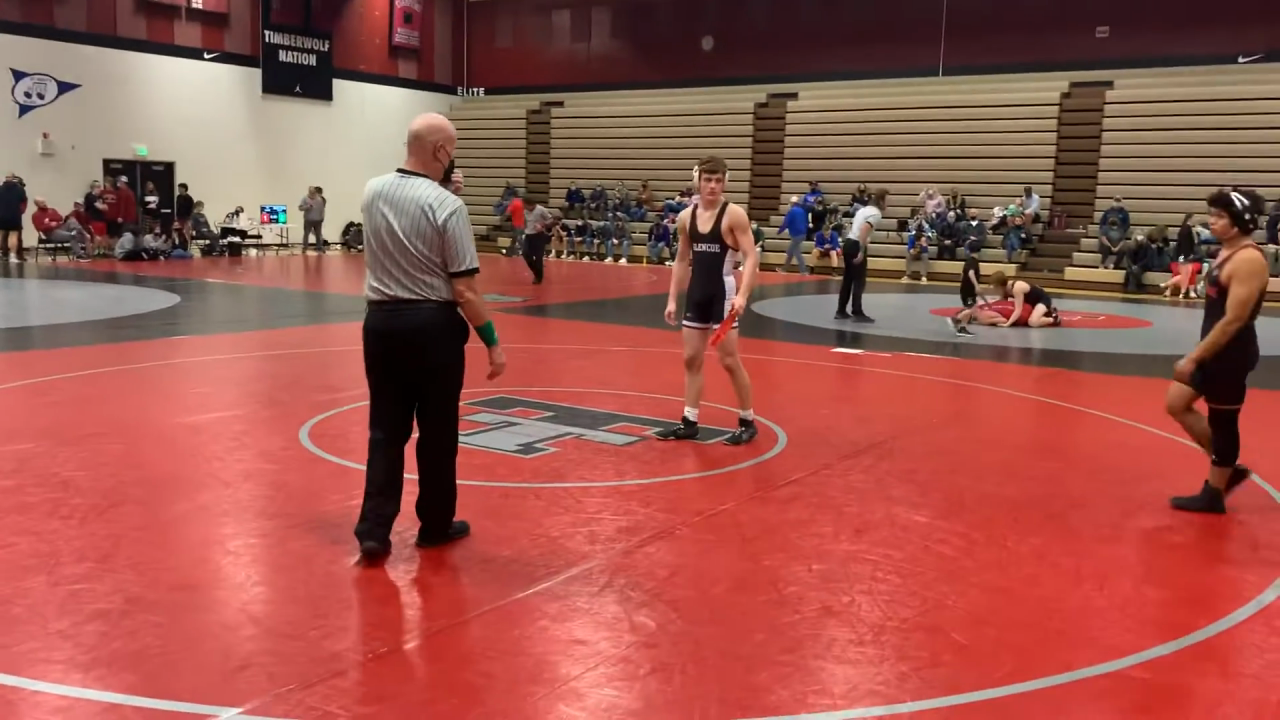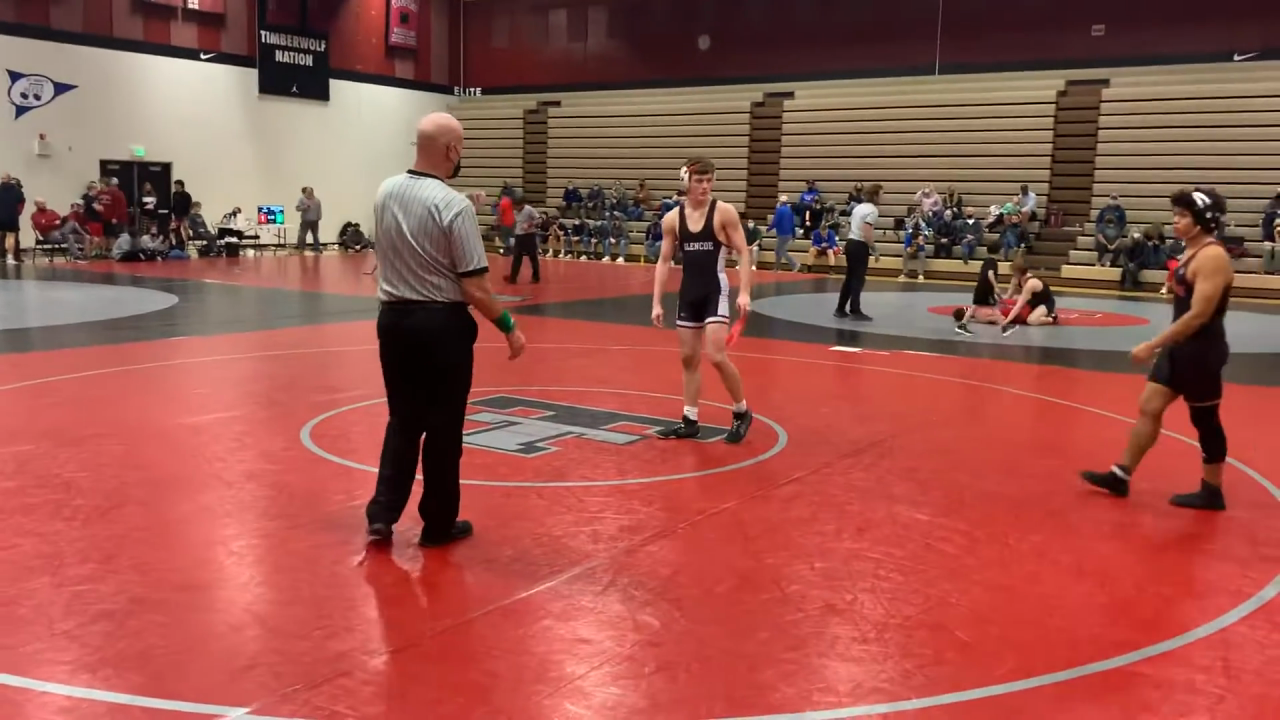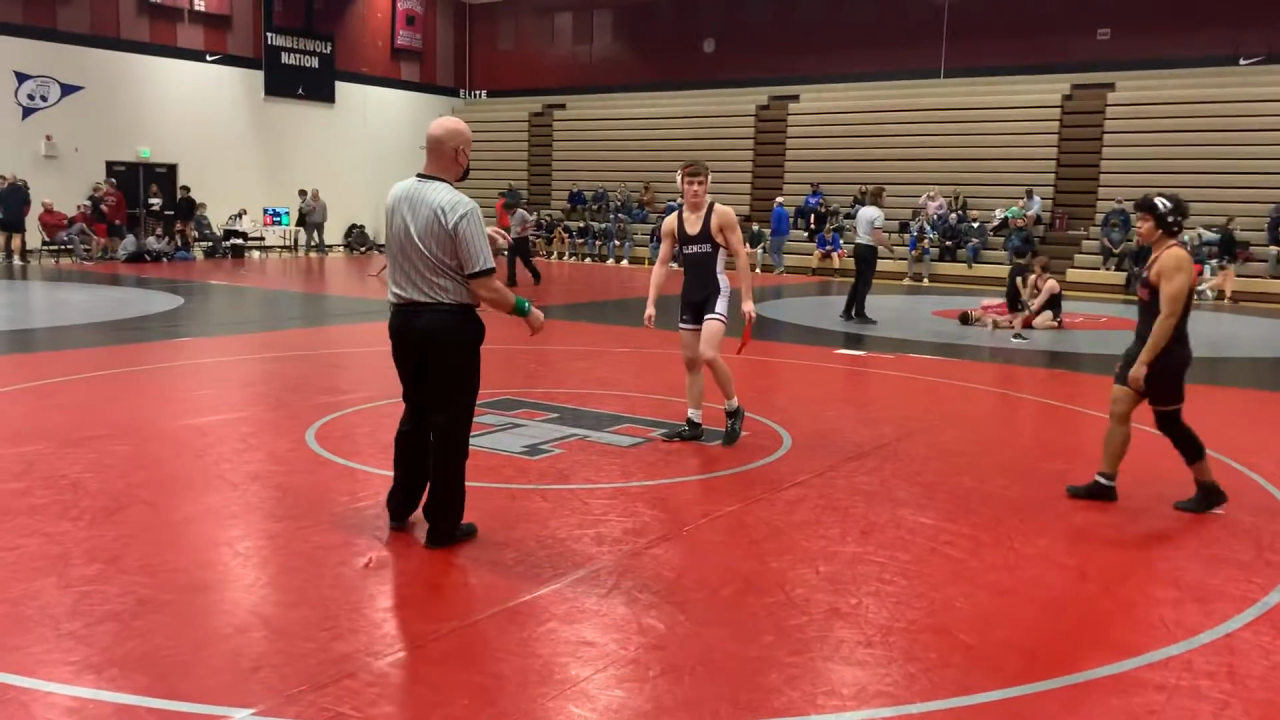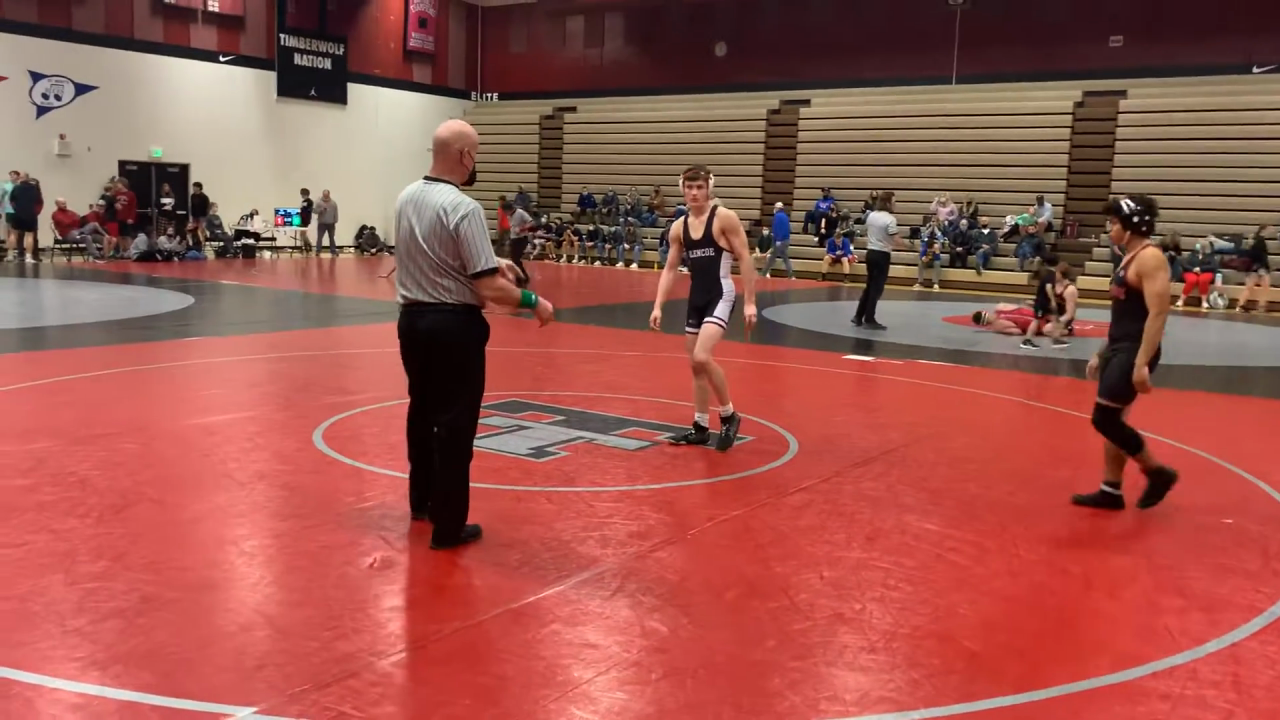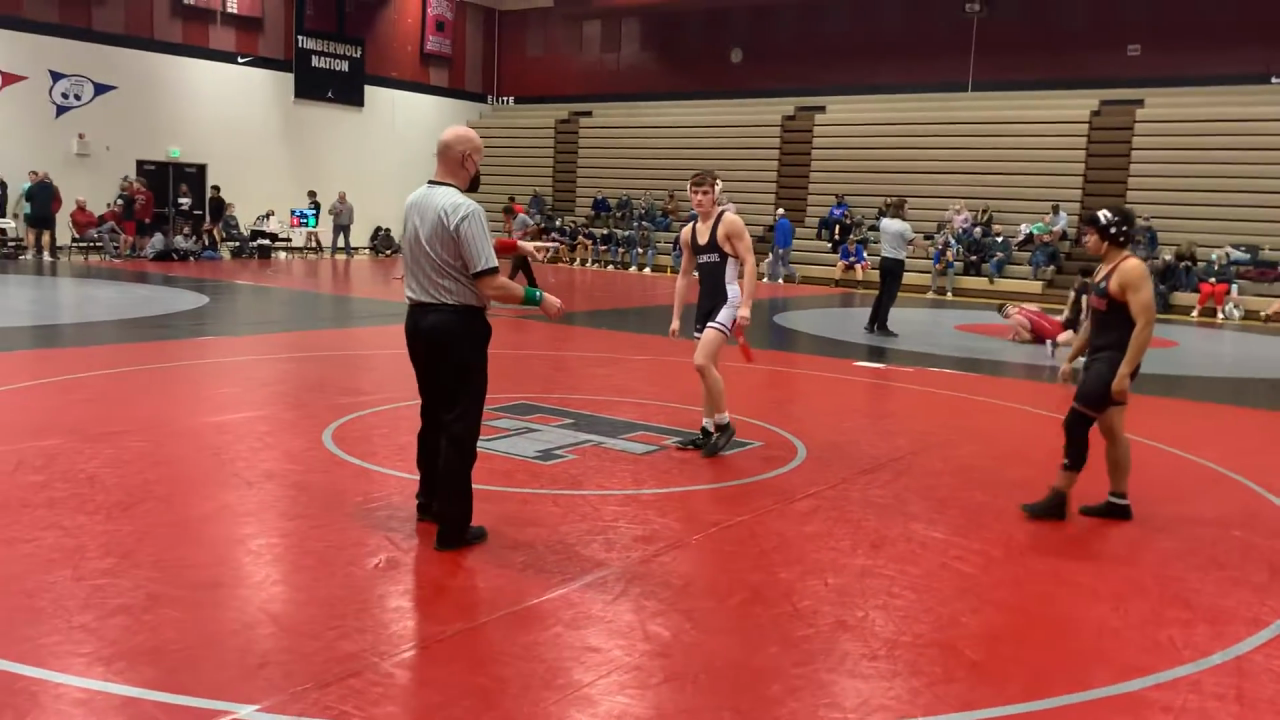
dt=0.2s
person 1, frame 1
left shoulder: (373, 191)
right shoulder: (447, 206)
right elbow: (464, 289)
right wrist: (492, 342)
left hip: (382, 321)
right hip: (432, 325)
left knee: (386, 430)
right knee: (436, 431)
left ankle: (374, 528)
right ankle: (436, 524)
person 1, frame 2
left shoulder: (386, 191)
right shoulder: (455, 206)
right elbow: (474, 287)
right wrist: (509, 327)
left hip: (394, 319)
right hip: (442, 325)
left knee: (403, 421)
right knee: (443, 428)
left ankle: (382, 512)
right ankle: (438, 524)
person 1, frame 3
left shoulder: (397, 195)
right shoulder: (461, 208)
right elbow: (484, 289)
left wrist: (478, 235)
right wrist: (526, 310)
left hip: (404, 320)
right hip: (449, 326)
left knee: (415, 416)
right knee: (449, 428)
left ankle: (401, 506)
right ankle: (443, 525)
person 1, frame 4
left shoulder: (406, 198)
right shoulder: (464, 208)
right elbow: (489, 289)
left wrist: (491, 261)
right wrist: (533, 301)
left hip: (412, 319)
right hip: (455, 325)
left knee: (422, 414)
right knee: (455, 427)
left ankle: (422, 500)
right ankle: (448, 526)
person 1, frame 5
left shoulder: (414, 201)
right shoulder: (464, 209)
right elbow: (491, 286)
left wrist: (512, 245)
right wrist: (538, 298)
left hip: (419, 320)
right hip: (458, 325)
left knee: (433, 417)
right knee: (459, 427)
left ankle: (430, 501)
right ankle: (453, 527)
person 2, frame 1
left shoulder: (1249, 260)
right shoulder: (1228, 251)
left elbow: (1233, 320)
left wrist: (1192, 358)
left hip: (1231, 354)
right hip: (1213, 348)
left knee: (1222, 422)
right knee: (1176, 404)
left ankle: (1214, 493)
right ankle: (1229, 469)
person 2, frame 2
left shoulder: (1213, 257)
right shoulder: (1193, 251)
left elbow: (1198, 315)
left wrist: (1152, 345)
left hip: (1201, 353)
right hip: (1179, 347)
left knee: (1205, 420)
right knee: (1149, 409)
left ankle: (1212, 491)
right ankle: (1120, 476)
person 2, frame 3
left shoulder: (1174, 259)
right shoulder: (1158, 255)
left elbow: (1169, 316)
left wrist: (1142, 362)
right wrist: (1138, 357)
left hip: (1165, 355)
right hip: (1144, 348)
left knee: (1170, 424)
right knee: (1118, 411)
left ankle: (1209, 489)
right ankle: (1104, 483)
person 2, frame 4
left shoulder: (1151, 259)
right shoulder: (1130, 257)
left elbow: (1157, 315)
left wrist: (1142, 363)
right wrist: (1100, 354)
left hip: (1134, 353)
right hip: (1117, 349)
left knee: (1104, 418)
right knee: (1108, 420)
left ankle: (1156, 473)
right ankle: (1110, 490)
person 2, frame 5
left shoulder: (1132, 270)
right shoulder: (1104, 268)
left elbow: (1144, 326)
left wrist: (1124, 373)
right wrist: (1070, 359)
left hip: (1115, 362)
right hip: (1099, 359)
left knee: (1075, 426)
right knee: (1111, 431)
left ankle: (1057, 500)
right ankle: (1119, 501)
person 3, frame 1
left shoulder: (734, 214)
right shoulder: (686, 216)
left elbow: (751, 257)
left wrist: (742, 295)
right wrist: (672, 299)
left hip: (723, 294)
right hip: (695, 294)
left knee: (729, 361)
right knee: (691, 359)
left ankle: (747, 422)
right ankle: (689, 422)
person 3, frame 2
left shoulder: (724, 212)
right shoulder: (672, 219)
left elbow: (743, 253)
right elbow: (664, 261)
left wrist: (744, 292)
right wrist: (657, 302)
left hip: (715, 291)
right hip: (688, 293)
left knee: (717, 357)
right knee: (688, 358)
left ankle: (741, 413)
right ankle: (690, 421)
person 3, frame 3
left shoulder: (722, 214)
right shoulder: (672, 222)
left elbow: (741, 256)
right elbow: (661, 264)
left wrist: (747, 298)
right wrist: (651, 303)
left hip: (716, 292)
right hip: (689, 294)
left knee: (709, 355)
right knee: (690, 361)
left ankle: (734, 409)
right ankle: (693, 424)
person 3, frame 4
left shoulder: (725, 217)
right shoulder: (678, 227)
left elbow: (745, 258)
right elbow: (670, 268)
left wrist: (750, 301)
right wrist: (658, 306)
left hip: (720, 295)
right hip: (696, 298)
left knee: (703, 357)
right knee: (696, 365)
left ankle: (729, 415)
right ankle: (701, 428)
person 3, frame 5
left shoulder: (730, 222)
right shoulder: (688, 233)
left elbow: (749, 263)
right elbow: (684, 275)
left wrist: (745, 305)
right wrist: (676, 316)
left hip: (727, 301)
right hip: (704, 302)
left knee: (702, 362)
right knee: (706, 367)
left ankle: (724, 424)
right ankle: (708, 431)
